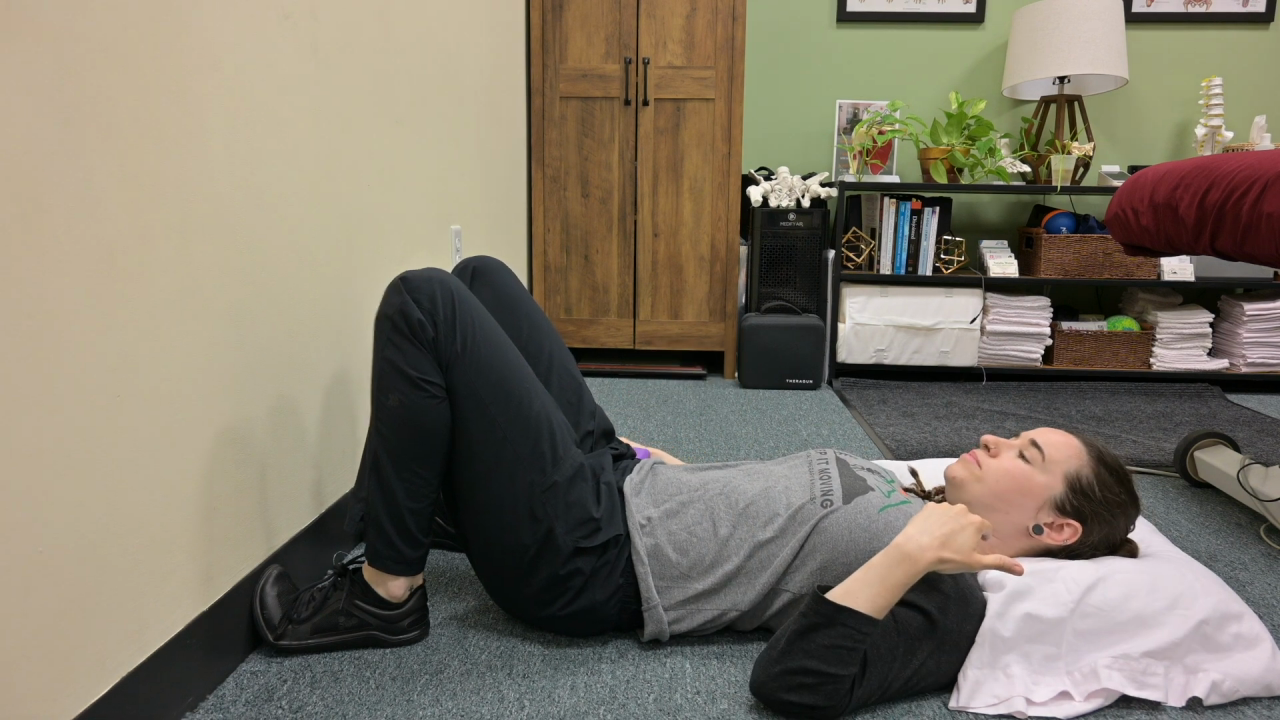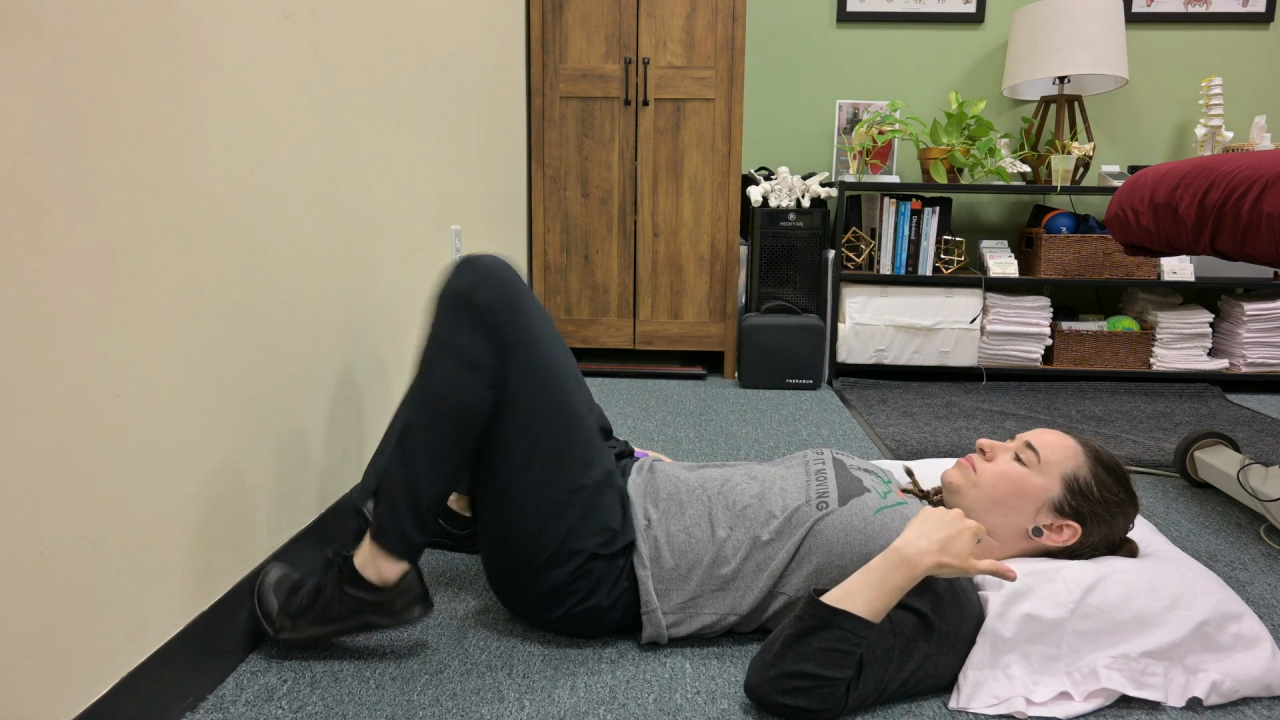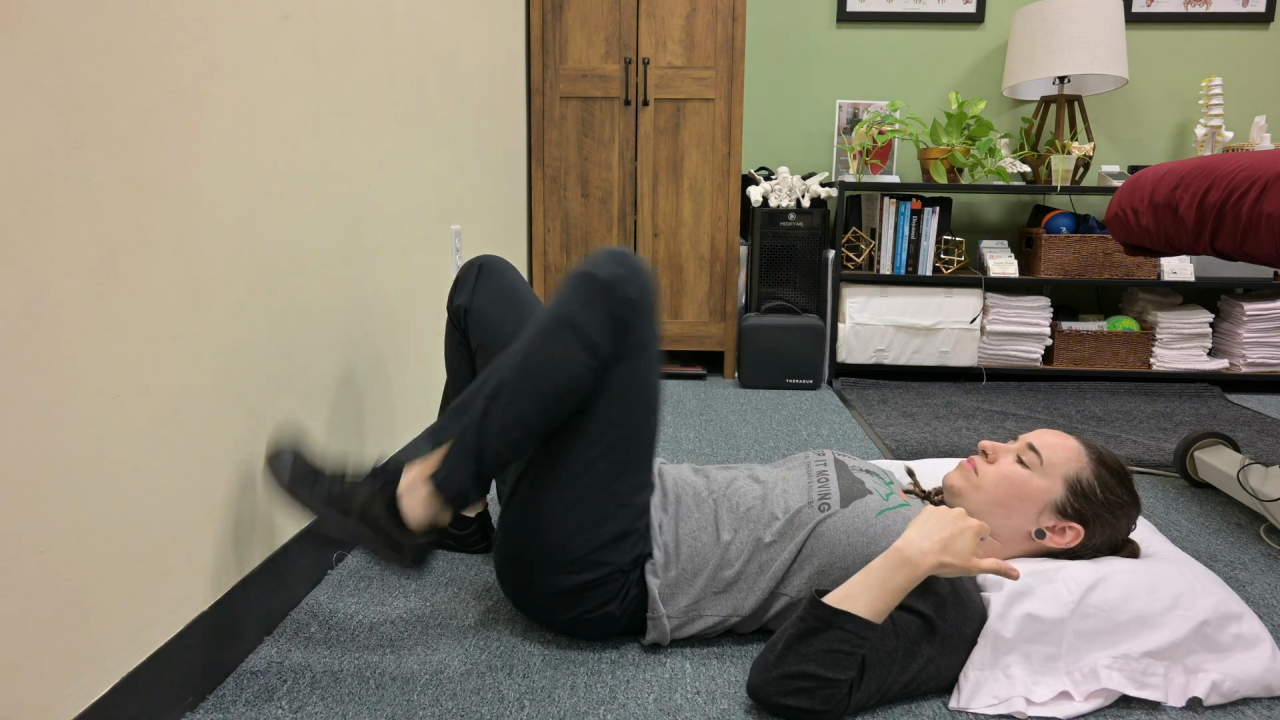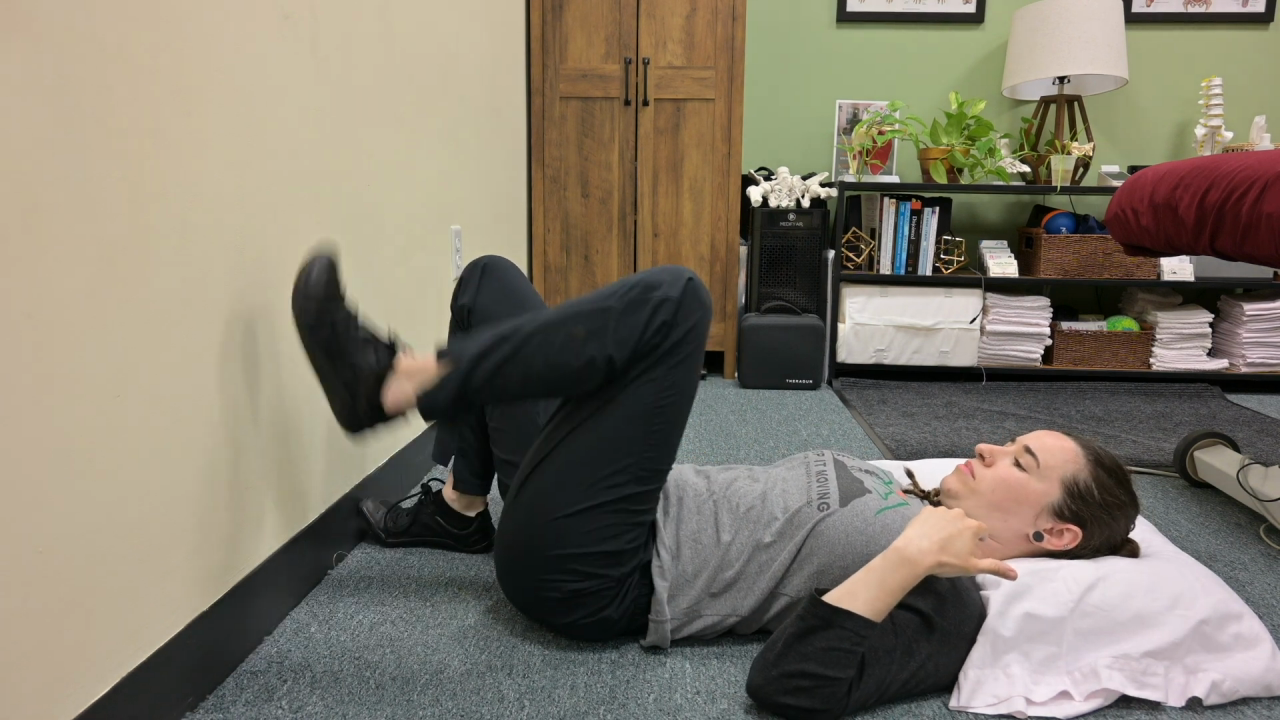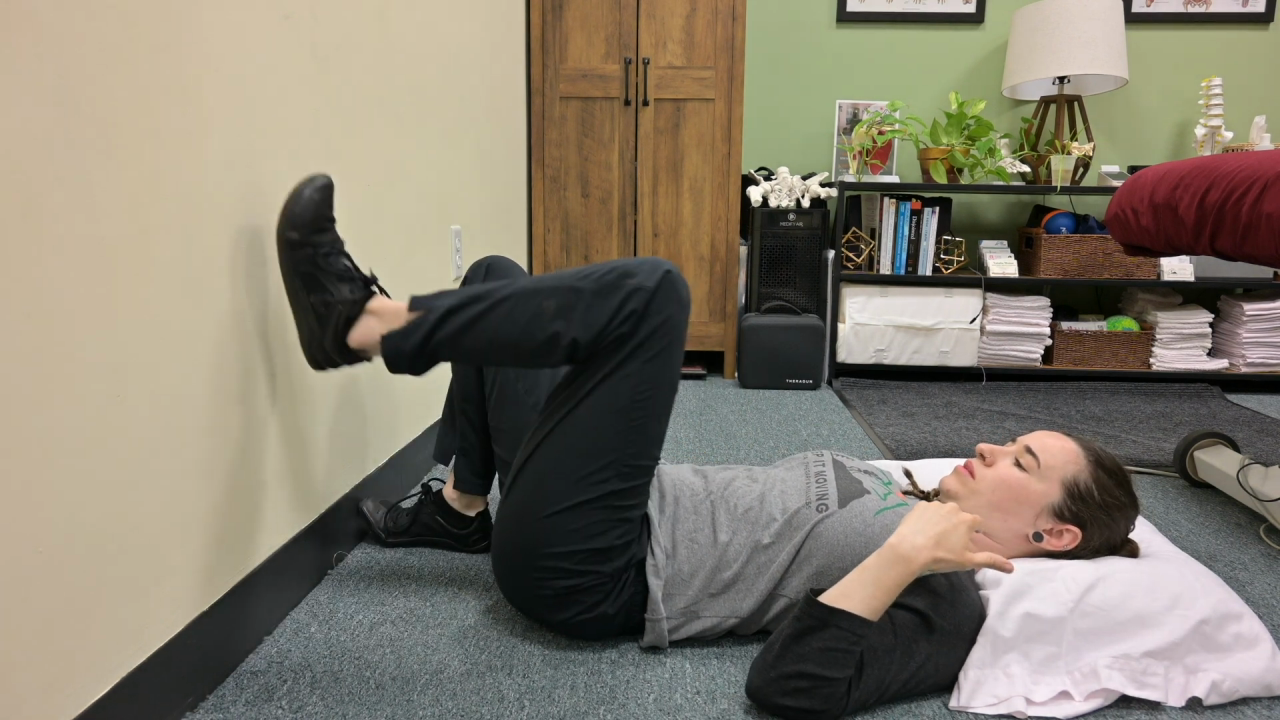
dt=0.2s
person 1, frame 1
left shoulder: (945, 598)
right shoulder: (904, 491)
left wrist: (912, 554)
left hip: (582, 561)
right hip: (619, 489)
left knee: (426, 305)
right knee: (479, 279)
left ankle: (383, 595)
right ankle: (451, 500)
person 1, frame 2
left shoulder: (942, 602)
right shoulder: (905, 494)
left wrist: (909, 559)
right wrist: (650, 463)
left hip: (586, 567)
right hip: (627, 490)
left knee: (481, 296)
right knee: (487, 278)
left ankle: (379, 575)
right ankle: (461, 503)
person 1, frame 3
left shoulder: (946, 603)
right shoulder: (908, 498)
left wrist: (911, 560)
left hip: (590, 575)
right hip: (645, 497)
left knee: (614, 284)
right knee: (485, 281)
left ankle: (410, 499)
right ankle: (457, 509)
person 1, frame 4
left shoulder: (946, 603)
right shoulder: (903, 494)
left wrist: (910, 557)
left hip: (586, 573)
right hip: (652, 512)
left knee: (671, 301)
right knee: (489, 282)
left ankle: (395, 383)
right ankle: (461, 508)
person 1, frame 5
left shoulder: (943, 601)
right shoulder: (899, 493)
left wrist: (906, 554)
left hip: (584, 573)
right hip: (646, 507)
left knee: (647, 292)
right knee: (494, 277)
left ankle: (369, 324)
right ankle: (461, 508)
